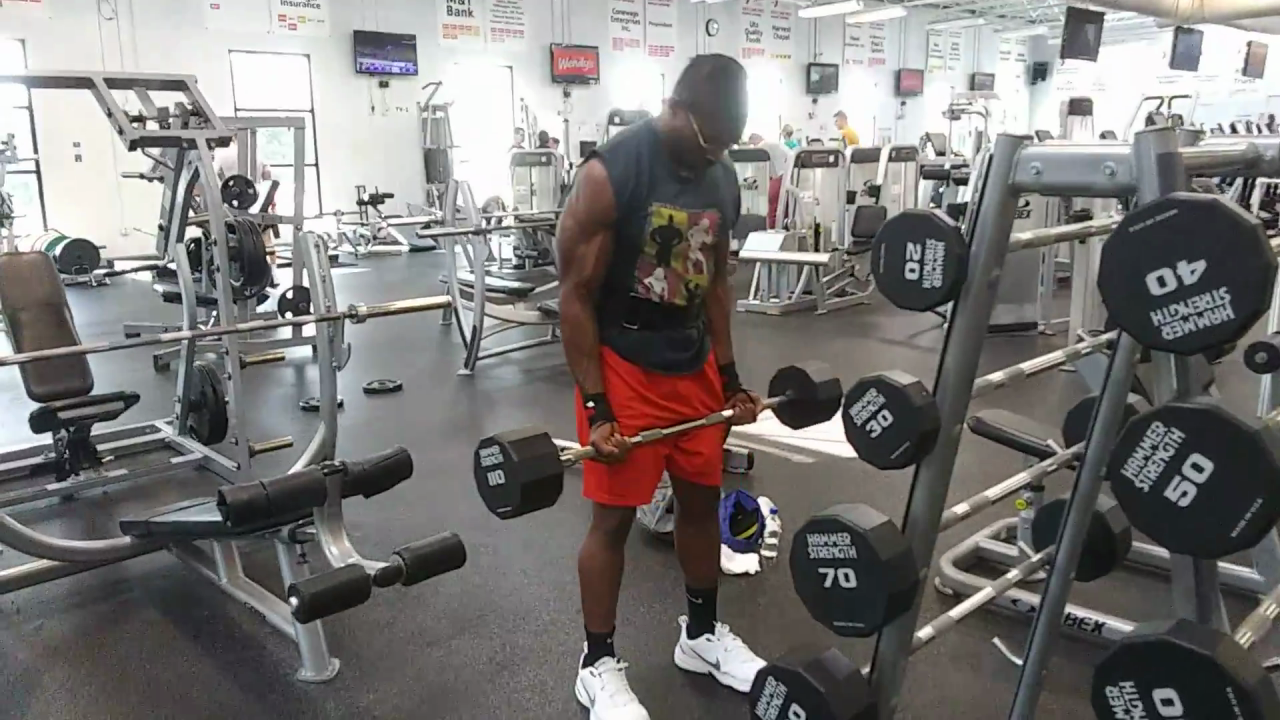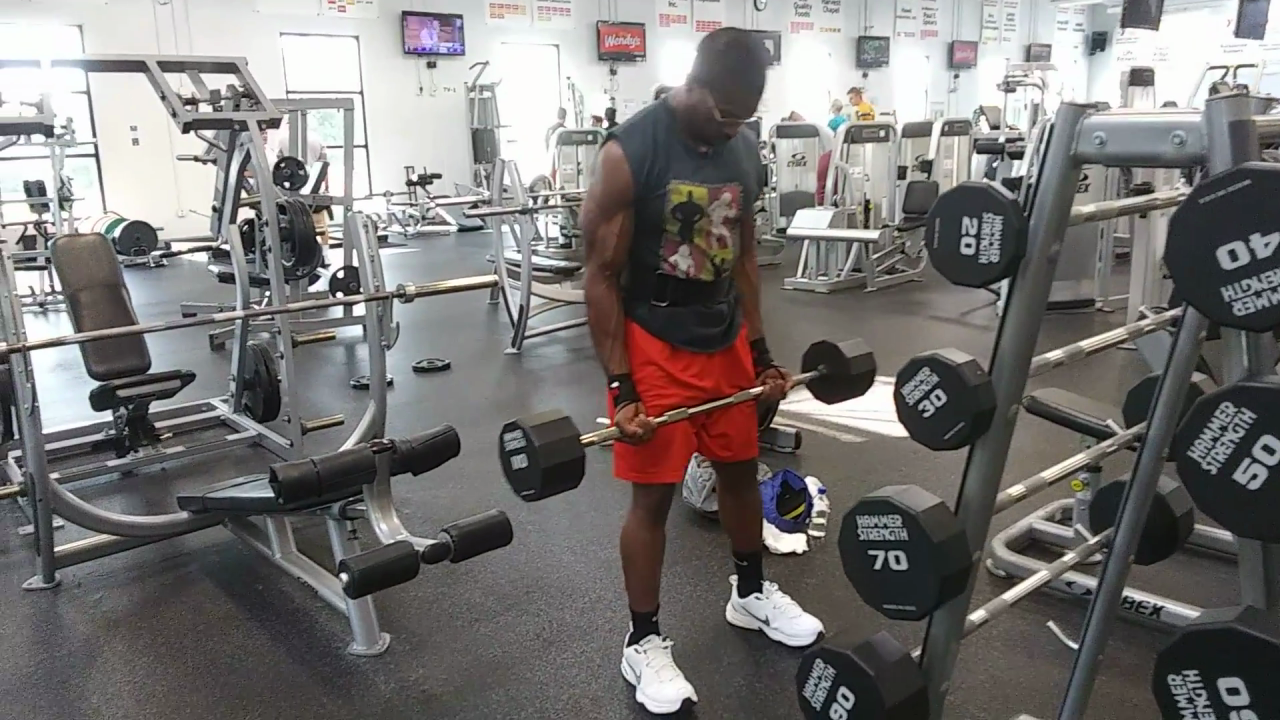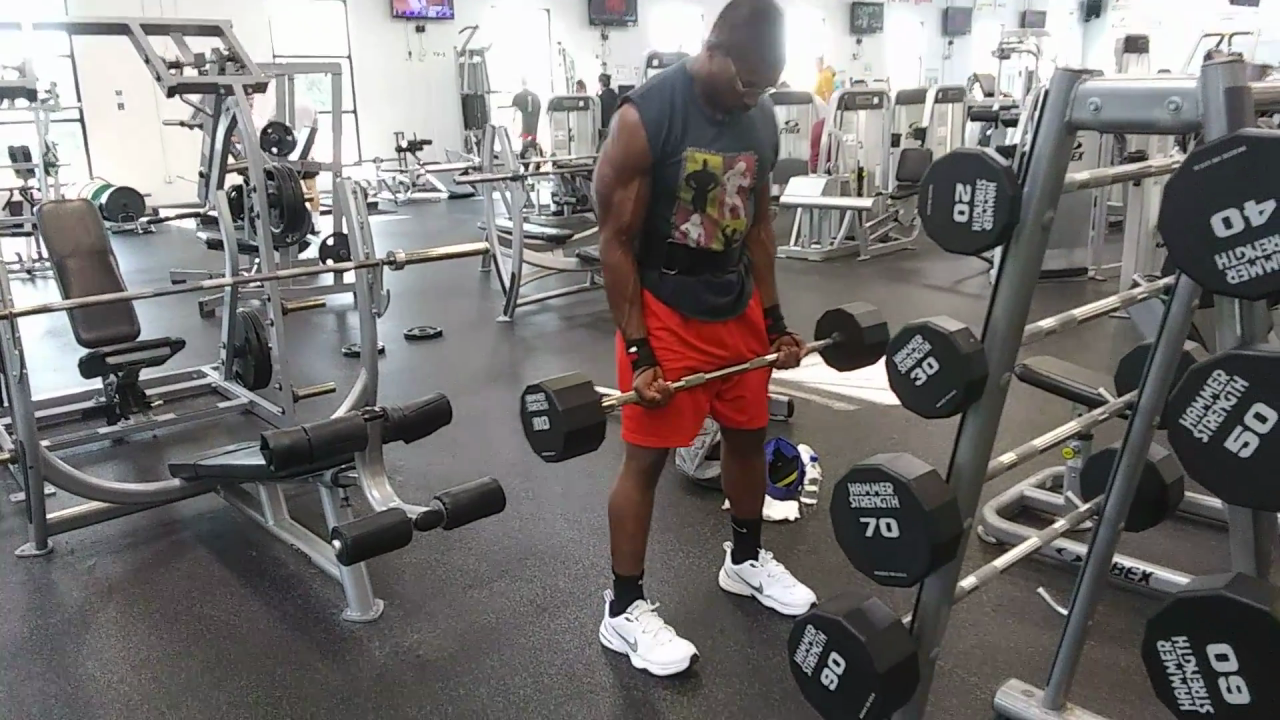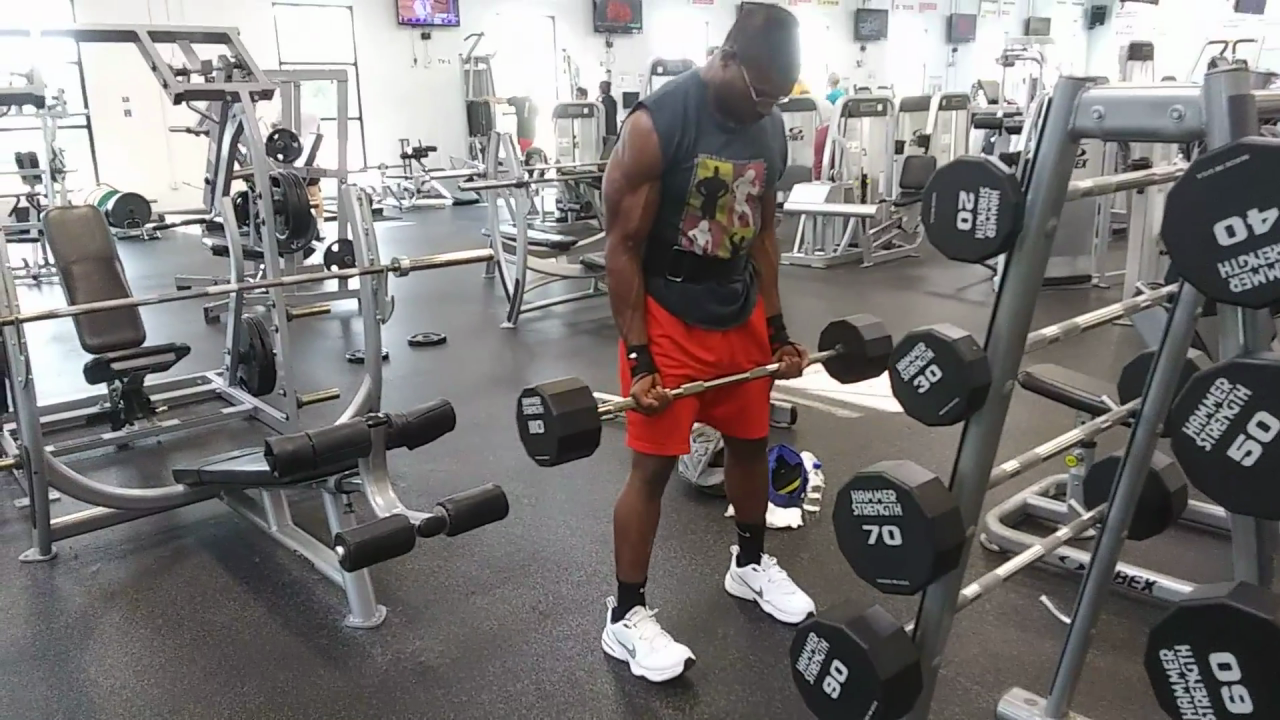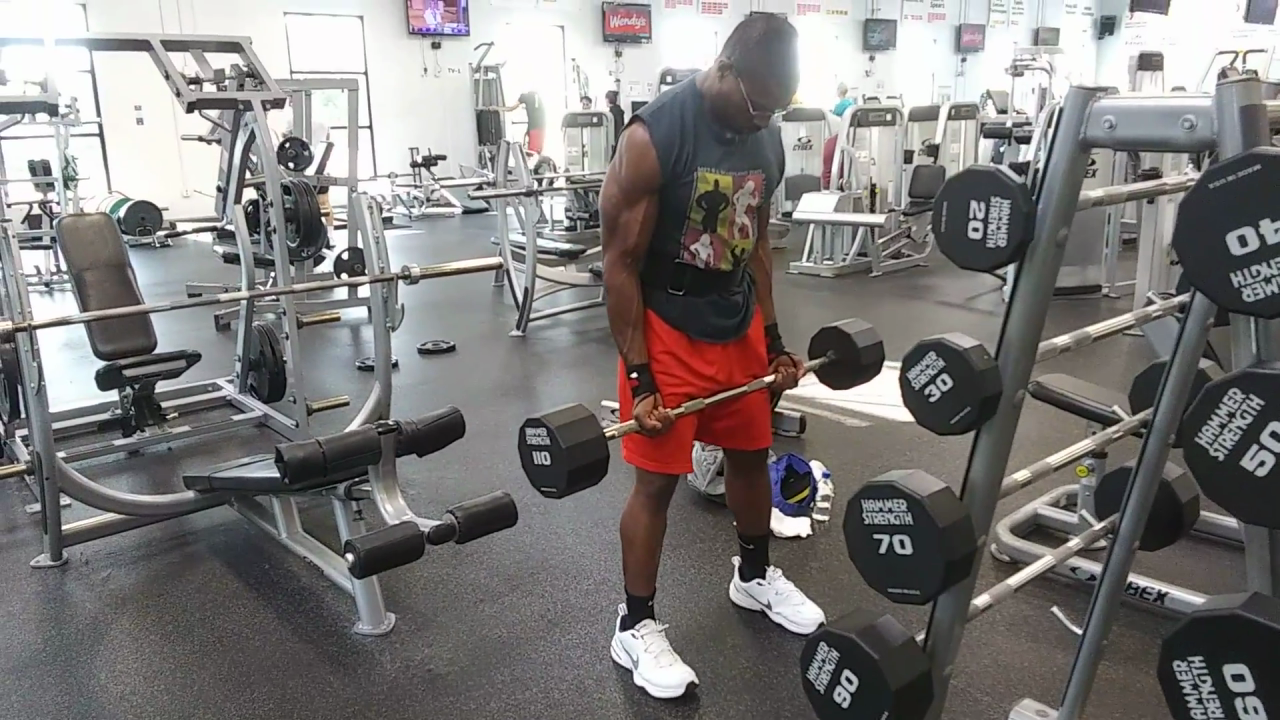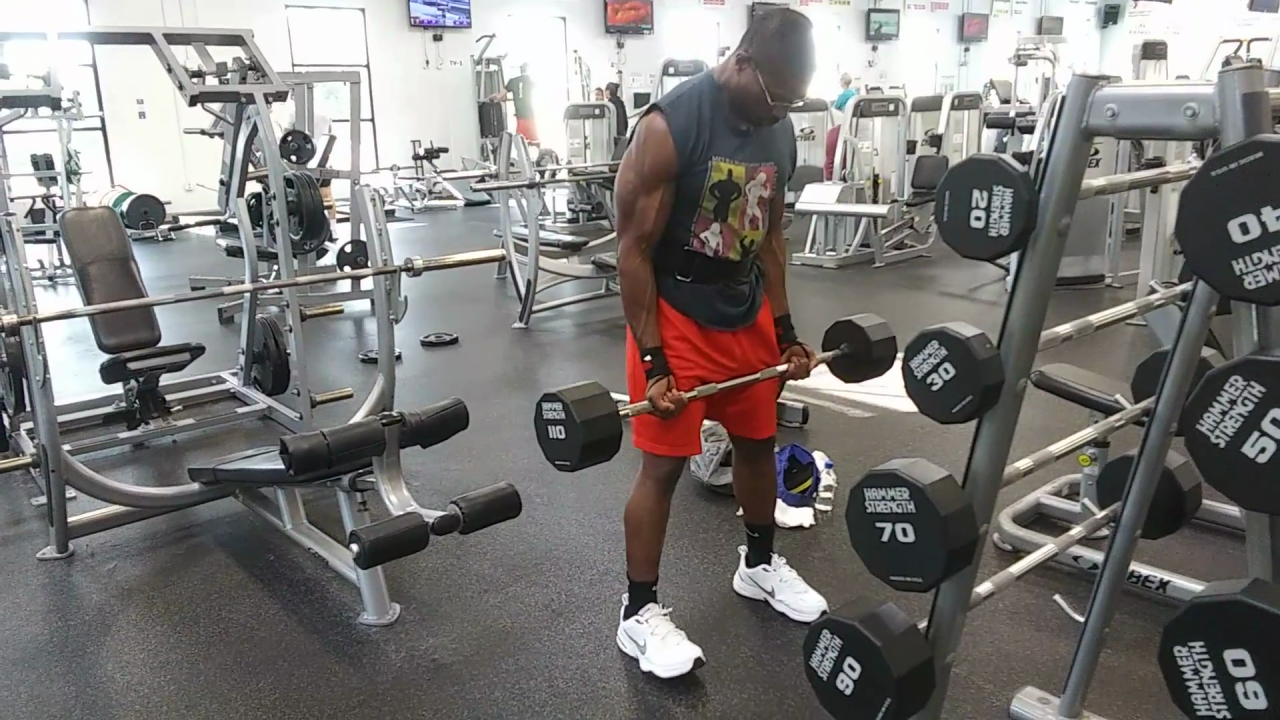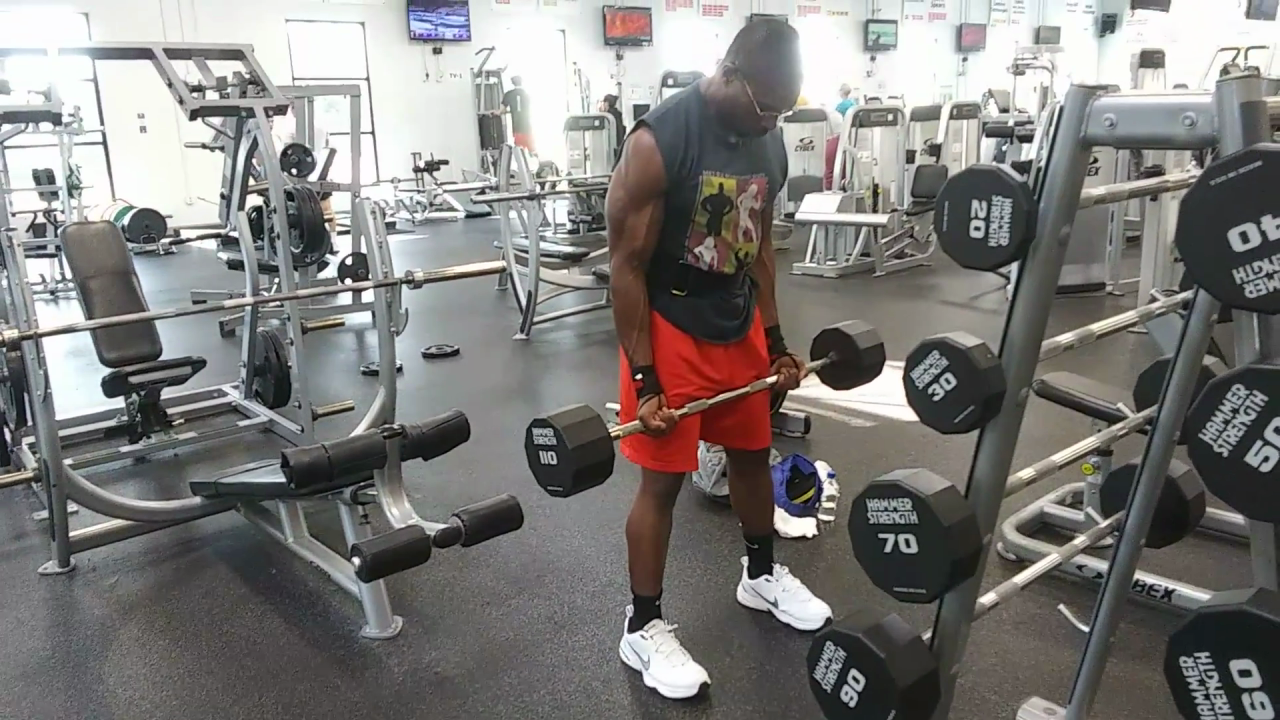
dt=0.7s
person 1, frame 1
left shoulder: (722, 180)
right shoulder: (608, 173)
right elbow: (575, 296)
left wrist: (728, 377)
right wrist: (595, 406)
left hip: (693, 367)
right hip: (624, 369)
left knee: (702, 499)
right knee: (614, 516)
left ankle: (701, 635)
right ankle: (597, 665)
person 1, frame 2
left shoulder: (744, 152)
right shoulder: (629, 153)
right elbow: (601, 276)
left wrist: (760, 351)
right wrist: (620, 388)
left hip: (726, 340)
right hip: (654, 346)
left knee: (741, 471)
right knee: (653, 494)
left ankle: (750, 592)
right ankle: (643, 643)
person 1, frame 3
left shoulder: (761, 119)
right shoulder: (644, 117)
right elbow: (616, 242)
left wrist: (773, 320)
right wrist: (637, 352)
left hip: (737, 307)
right hip: (664, 310)
left knee: (748, 436)
right knee: (646, 458)
left ankle: (746, 558)
right ankle: (624, 609)
person 1, frame 4
left shoulder: (771, 130)
right shoulder: (656, 124)
right elbow: (623, 247)
left wrist: (777, 330)
right wrist: (639, 358)
left hip: (740, 315)
right hip: (668, 318)
left knee: (751, 444)
right knee: (653, 465)
left ankle: (750, 563)
right ankle: (626, 616)
person 1, frame 5
left shoulder: (766, 139)
right shoulder: (652, 137)
right elbow: (620, 265)
left wrist: (772, 339)
right wrist: (638, 378)
left hip: (739, 324)
right hip: (667, 331)
left knee: (752, 454)
right knee: (657, 480)
left ankle: (755, 575)
right ankle: (635, 626)
person 1, frame 6
left shoulder: (779, 132)
right shoulder: (669, 127)
right elbow: (634, 250)
left wrist: (785, 330)
right wrist: (654, 362)
left hip: (748, 315)
right hip: (677, 316)
left knee: (758, 443)
right knee: (664, 463)
left ankle: (759, 563)
right ankle: (639, 612)
person 1, frame 7
left shoulder: (769, 142)
right shoulder: (658, 141)
right elbow: (627, 267)
left wrist: (775, 340)
right wrist: (644, 379)
left hip: (739, 324)
right hip: (670, 328)
left knee: (752, 451)
right knee: (663, 478)
left ankle: (761, 573)
right ankle: (643, 627)
